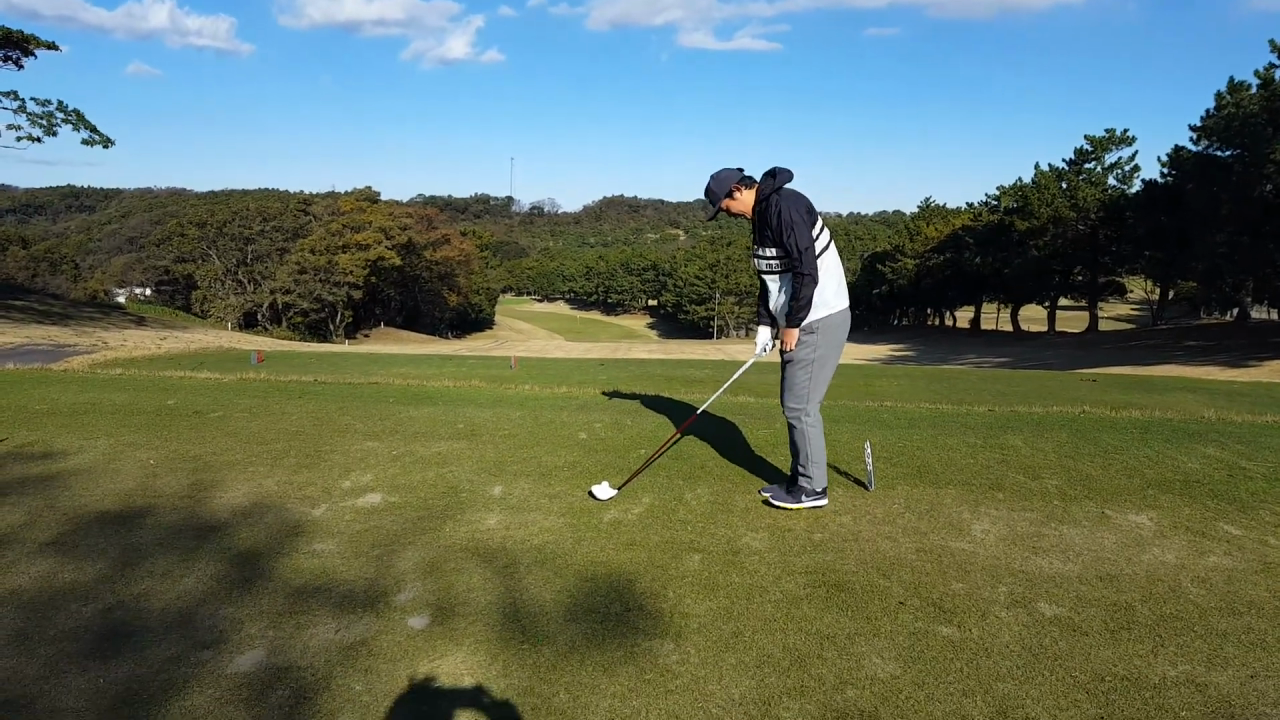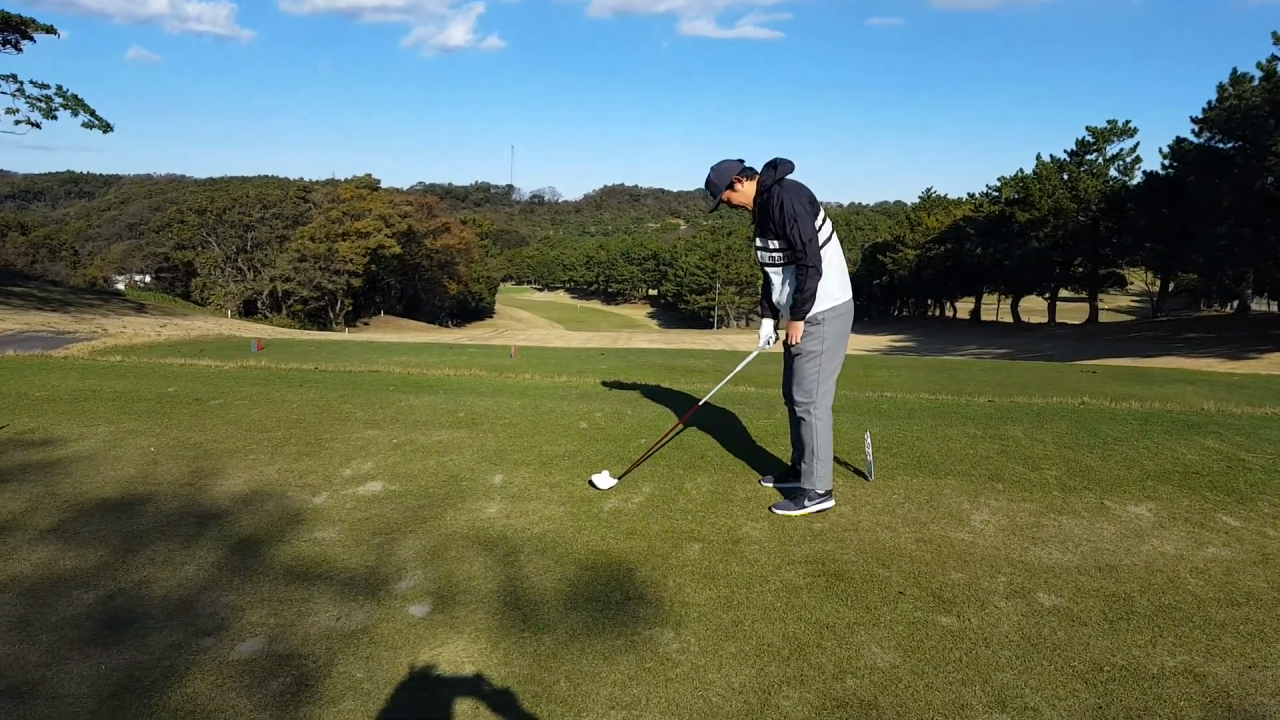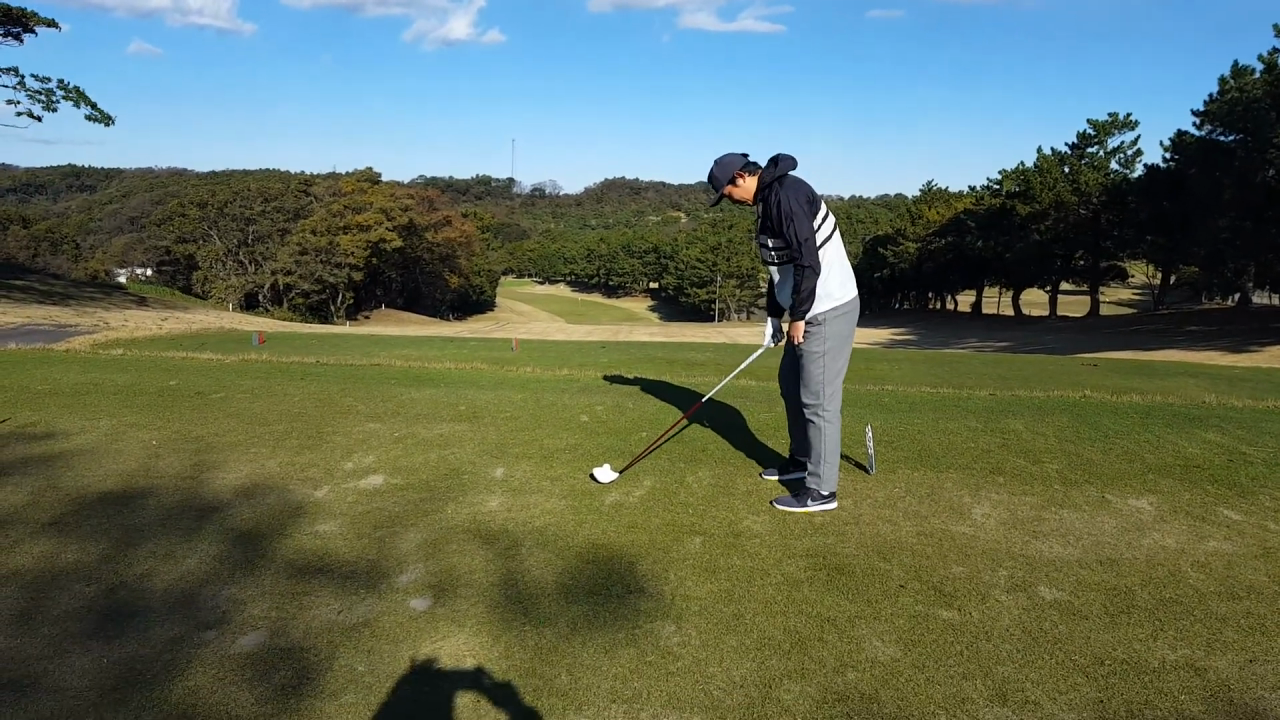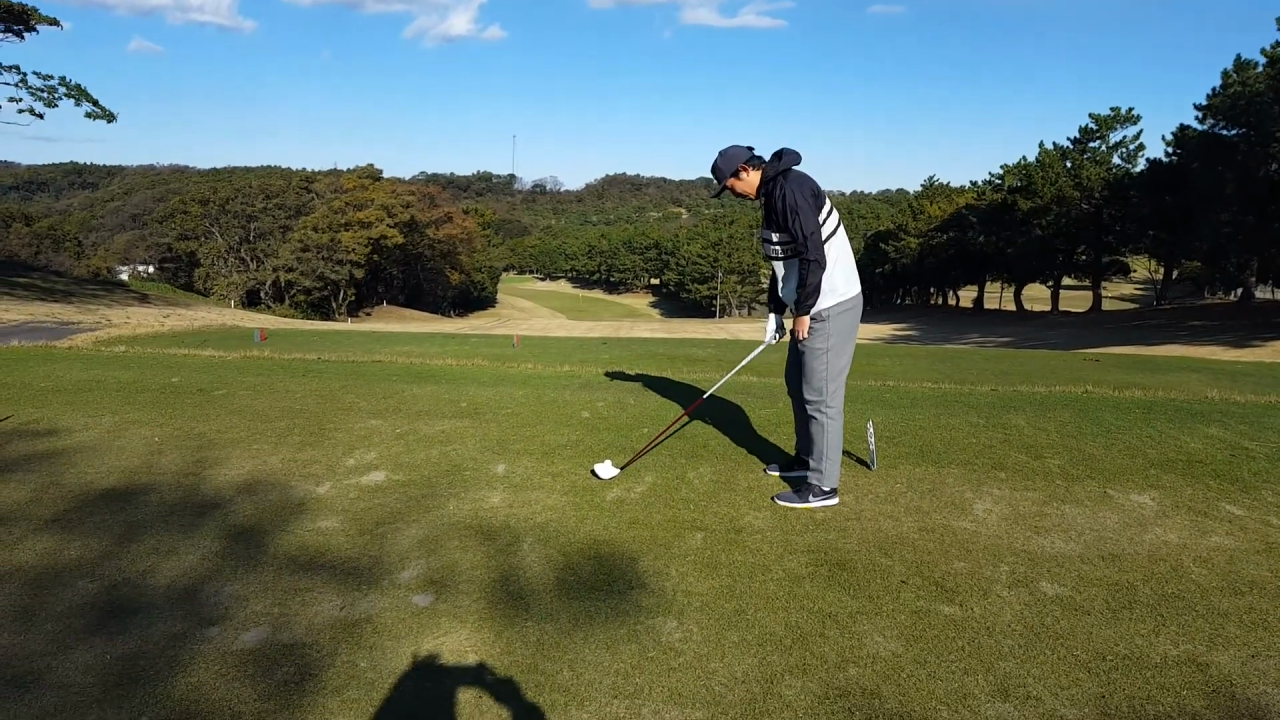
dt=0.2s
person 1, frame 1
left shoulder: (785, 205)
right shoulder: (762, 216)
left elbow: (807, 270)
right elbow: (769, 277)
left wrist: (792, 324)
right wrist: (765, 325)
left hip: (818, 319)
right hip: (802, 320)
left knee: (801, 405)
right knee: (793, 403)
left ankle: (814, 488)
right ankle: (801, 477)
person 1, frame 2
left shoulder: (787, 196)
right shoulder: (764, 206)
left elbow: (811, 262)
right elbow: (773, 268)
left wrist: (797, 317)
right wrist: (769, 317)
left hip: (823, 312)
right hip: (806, 312)
left knee: (811, 399)
right knee: (795, 394)
left ankle: (818, 491)
right ankle: (801, 471)
person 1, frame 3
left shoulder: (786, 194)
right shoulder: (770, 199)
left elbow: (808, 262)
left wrist: (797, 316)
right wrist: (774, 316)
left hip: (827, 310)
right hip: (811, 310)
left knee: (819, 399)
right knee: (791, 385)
left ankle: (822, 490)
right ankle: (801, 461)
person 1, frame 4
left shoulder: (791, 189)
right shoulder: (773, 194)
left elbow: (814, 257)
left wrist: (802, 311)
right wrist: (775, 313)
left hip: (830, 307)
right hip: (814, 307)
left knee: (820, 396)
right knee: (798, 385)
left ankle: (822, 486)
right ankle: (806, 460)
